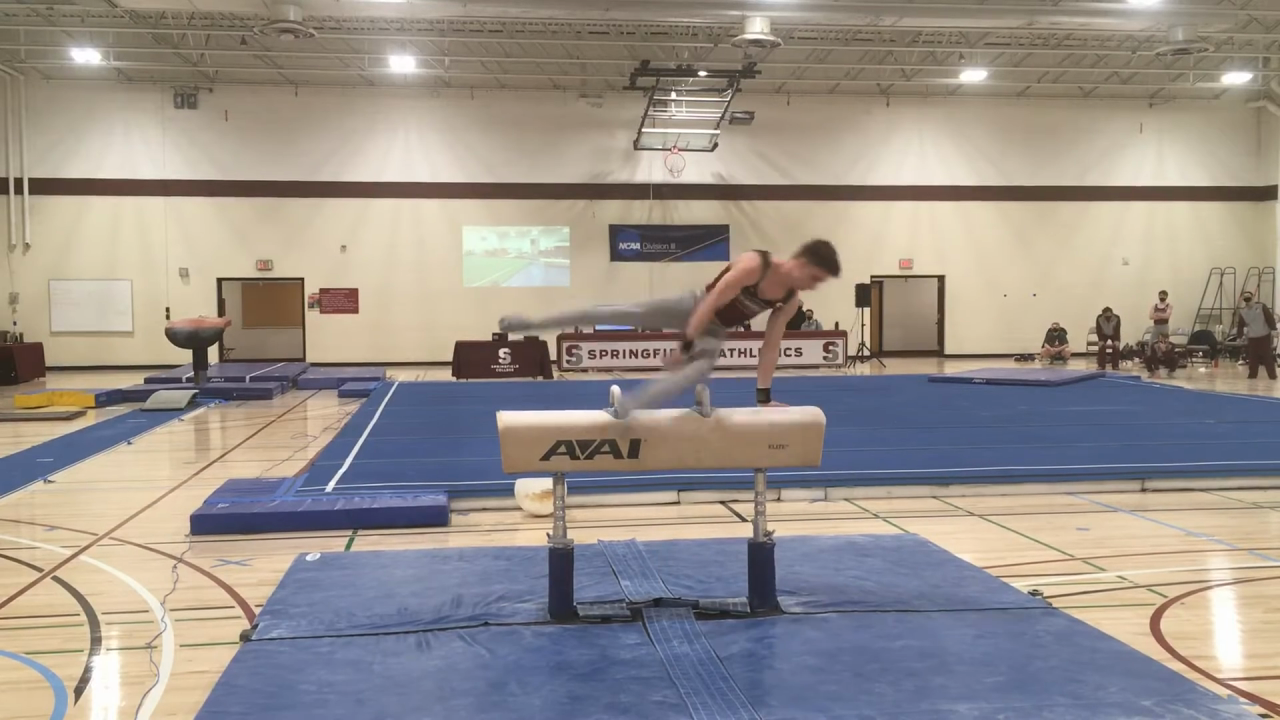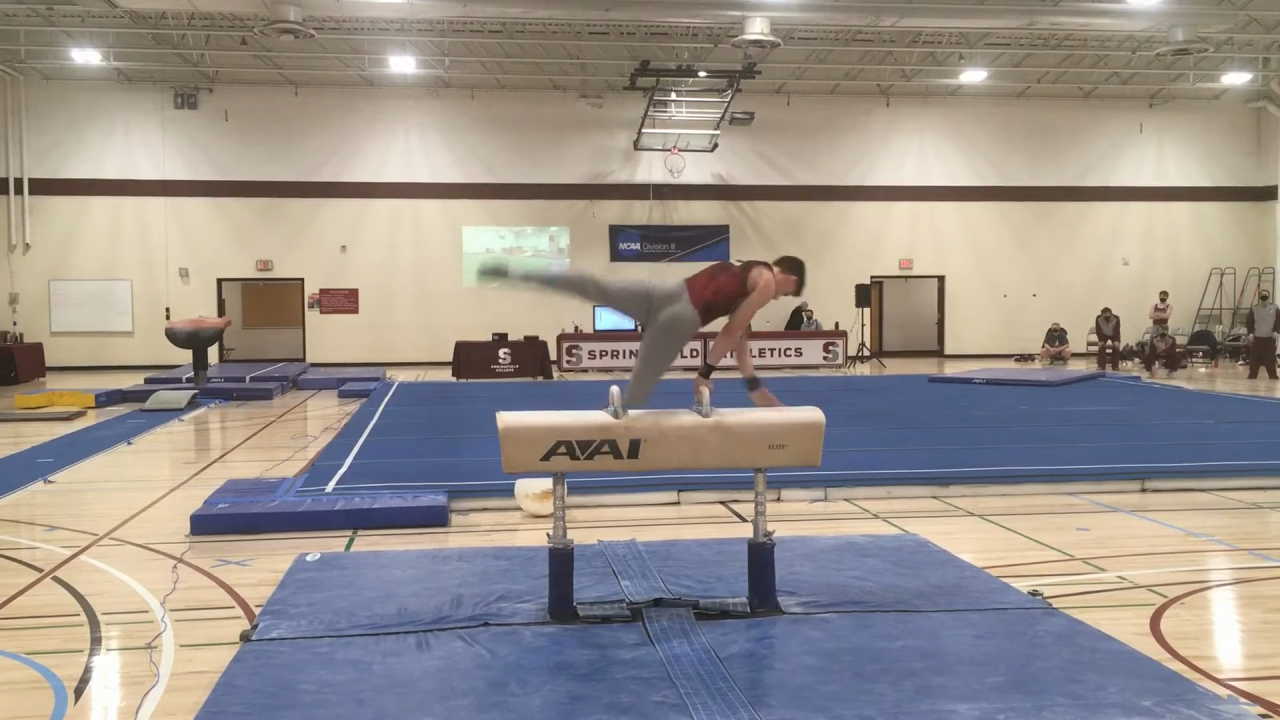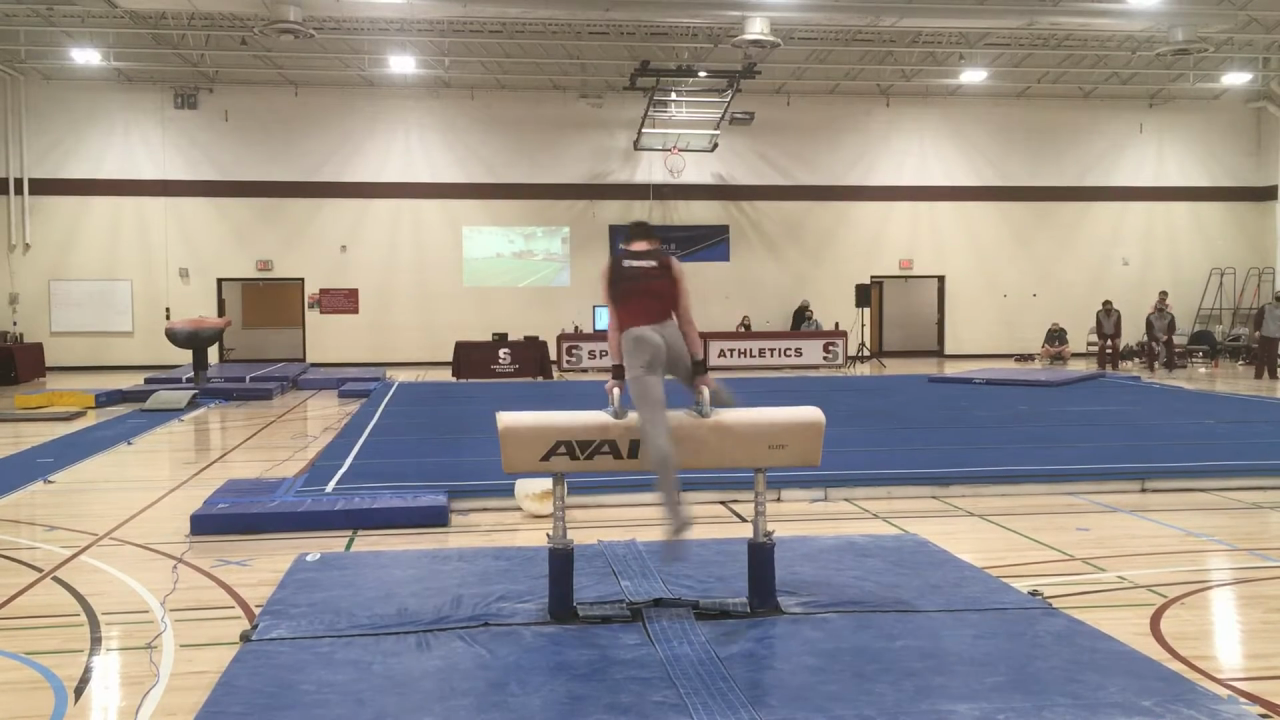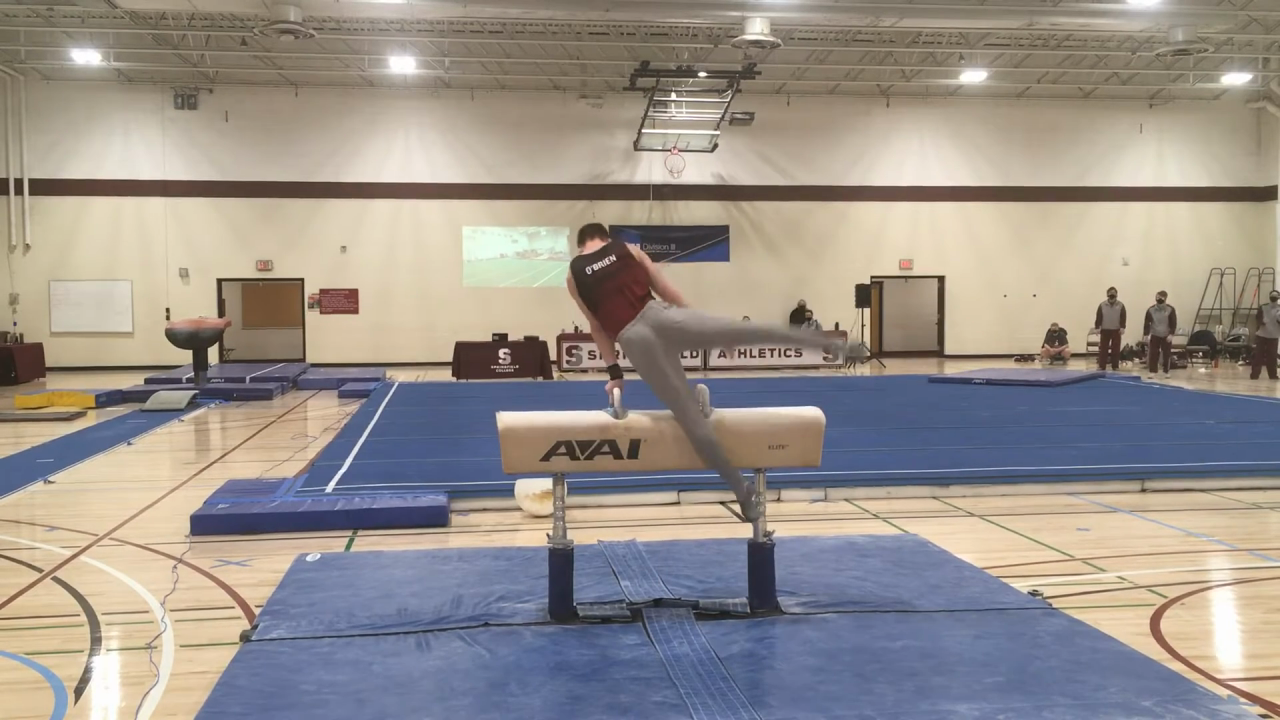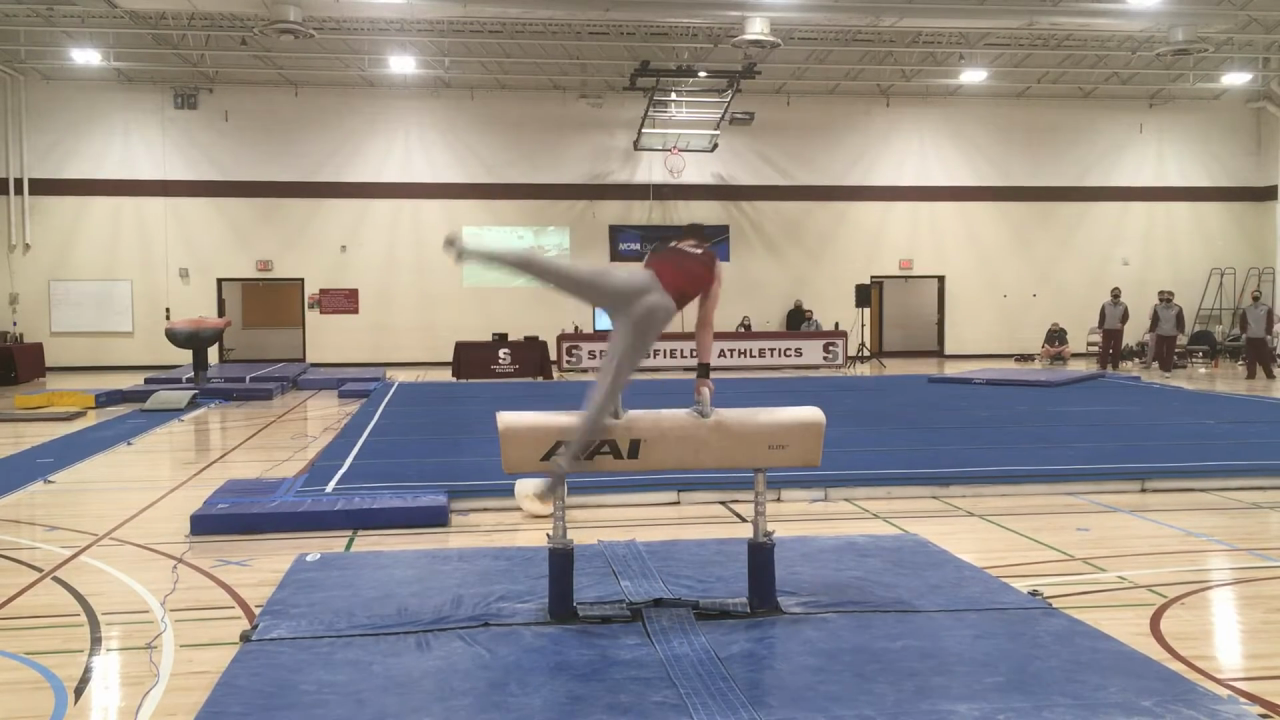
dt=0.5s
person 1, frame 1
left shoulder: (790, 302)
right shoulder: (754, 264)
left elbow: (770, 347)
right elbow: (711, 299)
left wrist: (764, 396)
right wrist: (686, 346)
left hip: (713, 332)
right hip: (694, 307)
left knee: (697, 371)
right knee: (617, 313)
left ankle: (627, 408)
right ankle: (525, 323)
person 1, frame 2
left shoulder: (745, 270)
right shoulder: (766, 281)
left elbow: (736, 334)
right elbow: (732, 332)
left wrist: (753, 382)
right wrist: (706, 373)
left hip: (666, 292)
right hip: (680, 319)
left knee: (586, 285)
right knee: (637, 390)
left ankle: (513, 273)
person 1, frame 3
left shoulder: (612, 267)
right shoulder: (669, 263)
left elbow: (614, 323)
right elbow: (686, 318)
left wrist: (617, 373)
right wrist: (701, 367)
left hip: (638, 343)
right hip: (671, 335)
left knee: (653, 427)
right knee: (695, 372)
left ankle: (675, 511)
person 1, frame 4
left shoulder: (575, 274)
right shoulder: (627, 249)
left elbow: (599, 329)
right elbow: (666, 290)
left wrist: (614, 373)
left hip: (636, 339)
right hip: (661, 317)
left knee: (691, 417)
right knee: (745, 331)
left ankle: (741, 489)
right ankle: (826, 344)
person 1, frame 5
left shoulder: (664, 245)
right shoulder: (712, 266)
right elbow: (705, 327)
right wrist: (704, 373)
left hip: (633, 284)
right hip: (656, 310)
left knee: (536, 266)
right knee: (608, 388)
left ankle: (466, 251)
right ankle: (566, 462)
